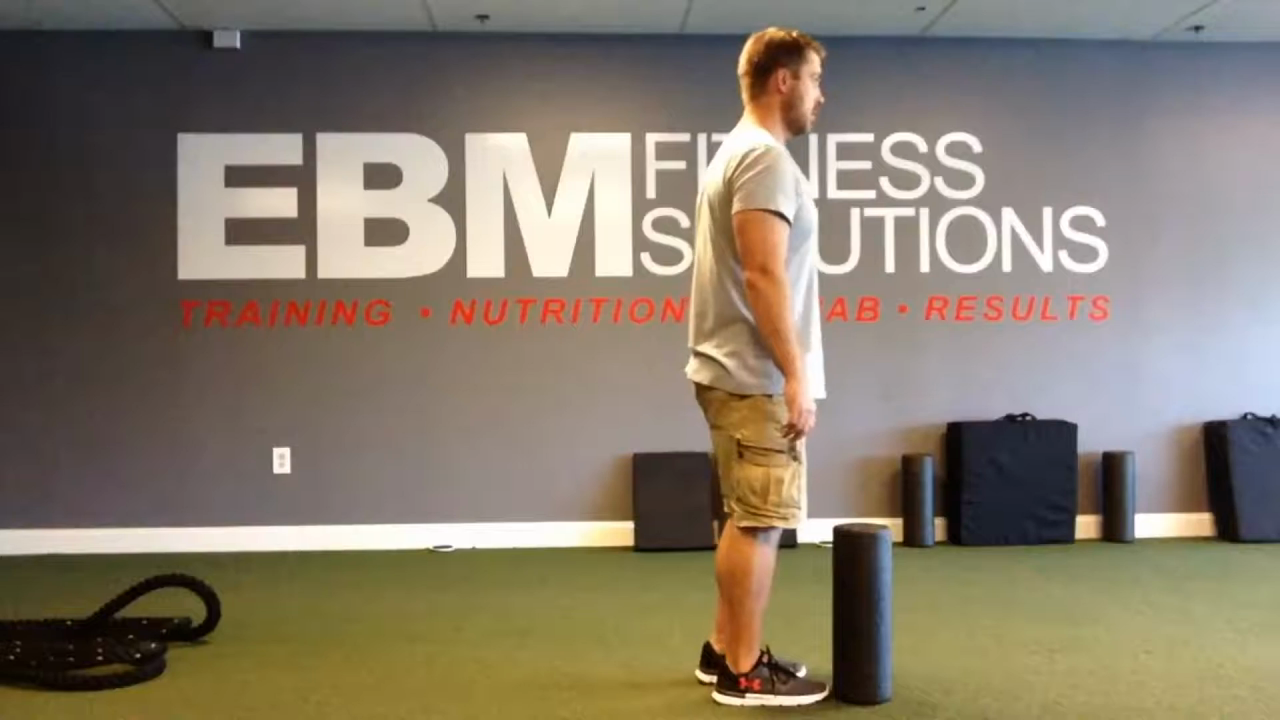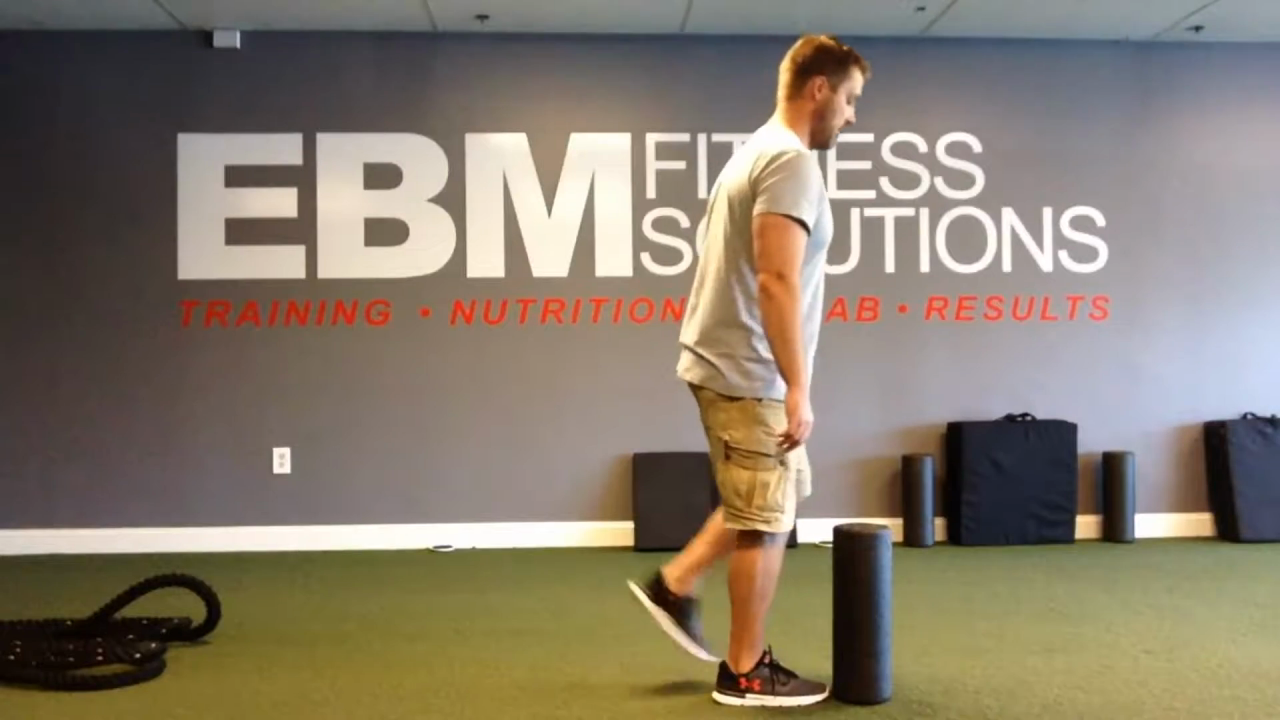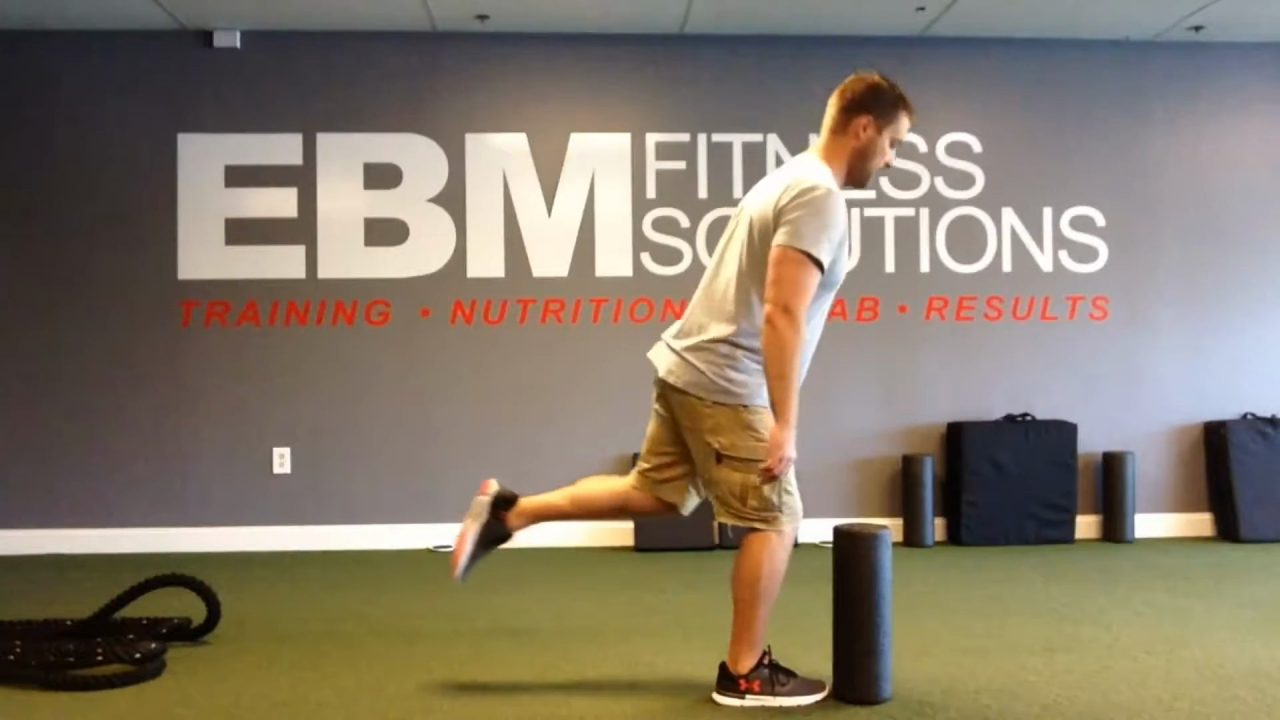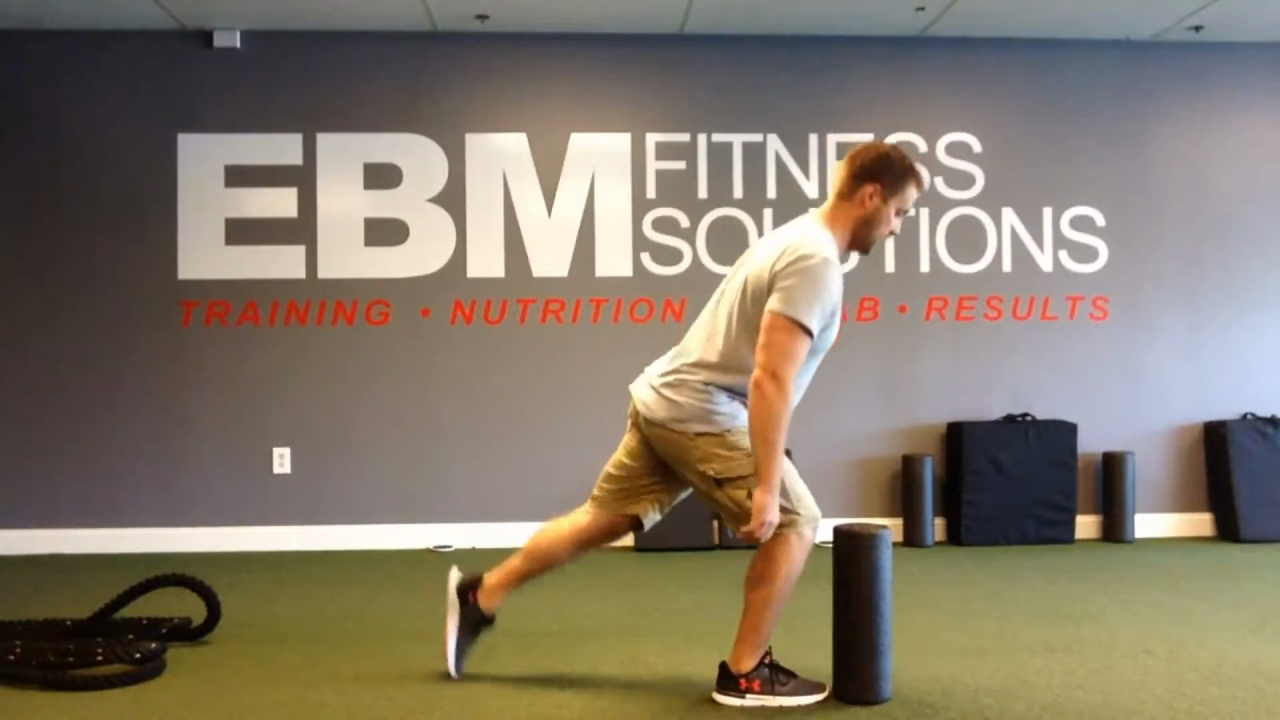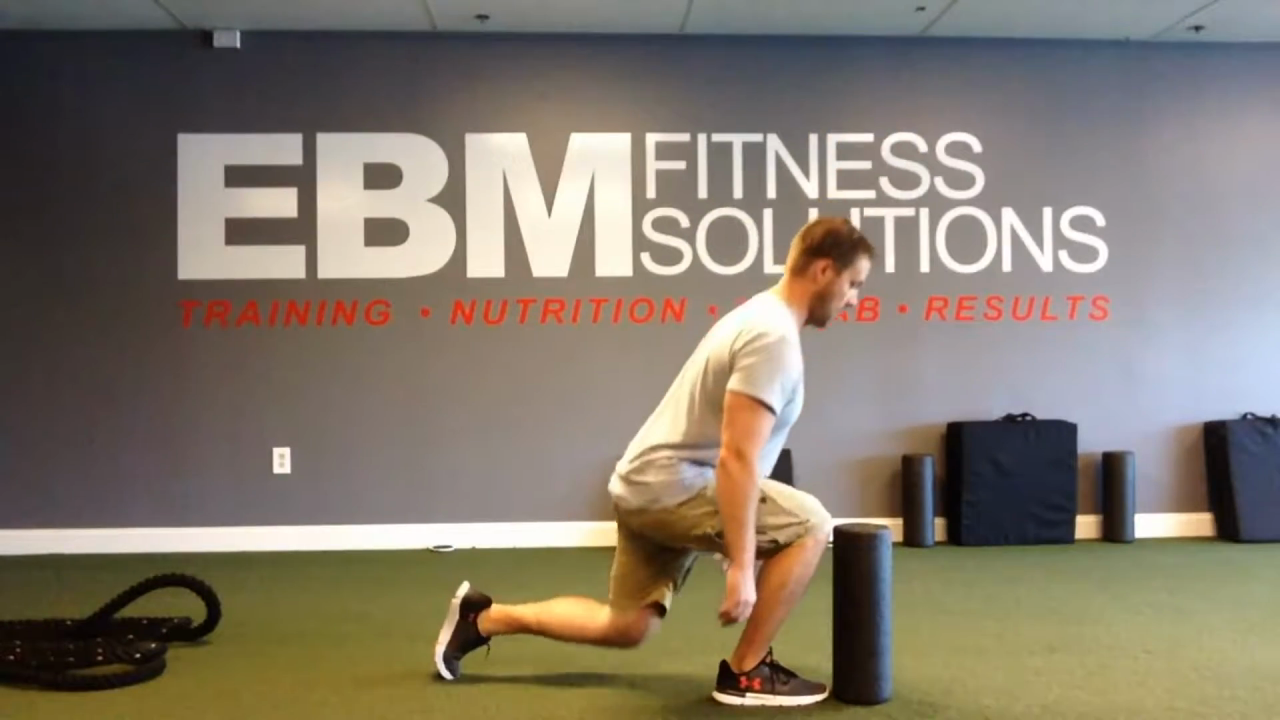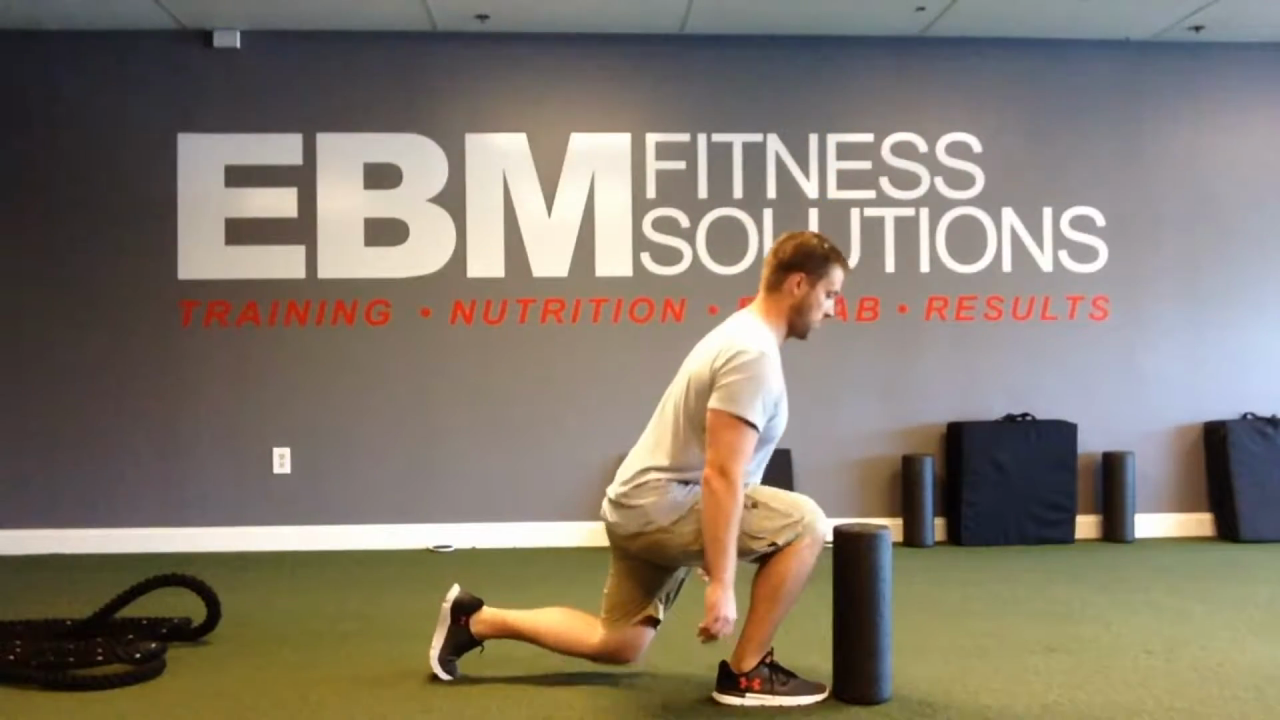
dt=0.5s
person 1, frame 1
left shoulder: (738, 153)
right shoulder: (765, 157)
right elbow: (762, 277)
right wrist: (795, 376)
left hip: (731, 370)
right hip: (755, 378)
left knee: (744, 517)
right knee: (761, 521)
left ankle: (725, 649)
right ankle: (745, 671)
person 1, frame 2
left shoulder: (759, 152)
right shoulder: (791, 161)
right elbow: (776, 282)
right wrist: (797, 389)
left hip: (727, 359)
right hip: (745, 372)
left knee: (760, 504)
right knee: (768, 519)
left ankle: (675, 589)
right ankle: (745, 672)
person 1, frame 3
left shoulder: (791, 178)
right shoulder: (820, 197)
right elbow: (781, 315)
left wrist: (775, 415)
right wrist: (784, 424)
left hip: (690, 366)
right hip: (722, 380)
left knee: (653, 493)
right knee: (774, 519)
left ankle: (509, 512)
right ankle: (746, 673)
person 1, frame 4
left shoulder: (797, 237)
right shoulder: (816, 261)
right elbow: (770, 380)
right wrist: (767, 487)
left hip: (665, 402)
right hip: (698, 413)
left knee: (604, 521)
right knee: (795, 524)
left ankle: (479, 595)
right ankle: (745, 673)
person 1, frame 5
left shoulder: (759, 316)
right shoulder: (773, 336)
right elbow: (737, 458)
right wrist: (740, 566)
left hip: (646, 485)
right hip: (671, 487)
left knee: (624, 627)
right knee: (809, 527)
left ankle: (481, 618)
right ankle: (746, 673)
person 1, frame 6
left shoulder: (741, 335)
right shoulder: (752, 355)
right elbow: (721, 476)
right wrist: (720, 585)
left hip: (640, 506)
right hip: (660, 509)
left knee: (617, 645)
right knee: (805, 526)
left ankle: (472, 619)
right ankle: (746, 673)
